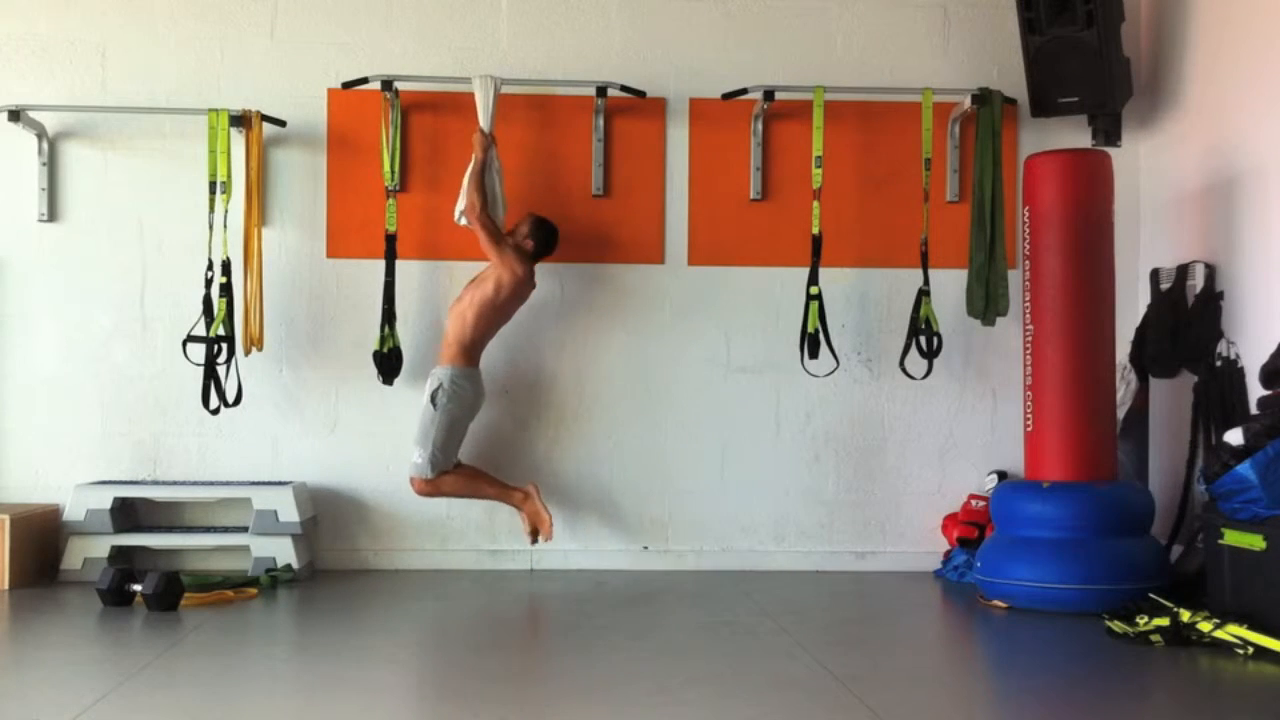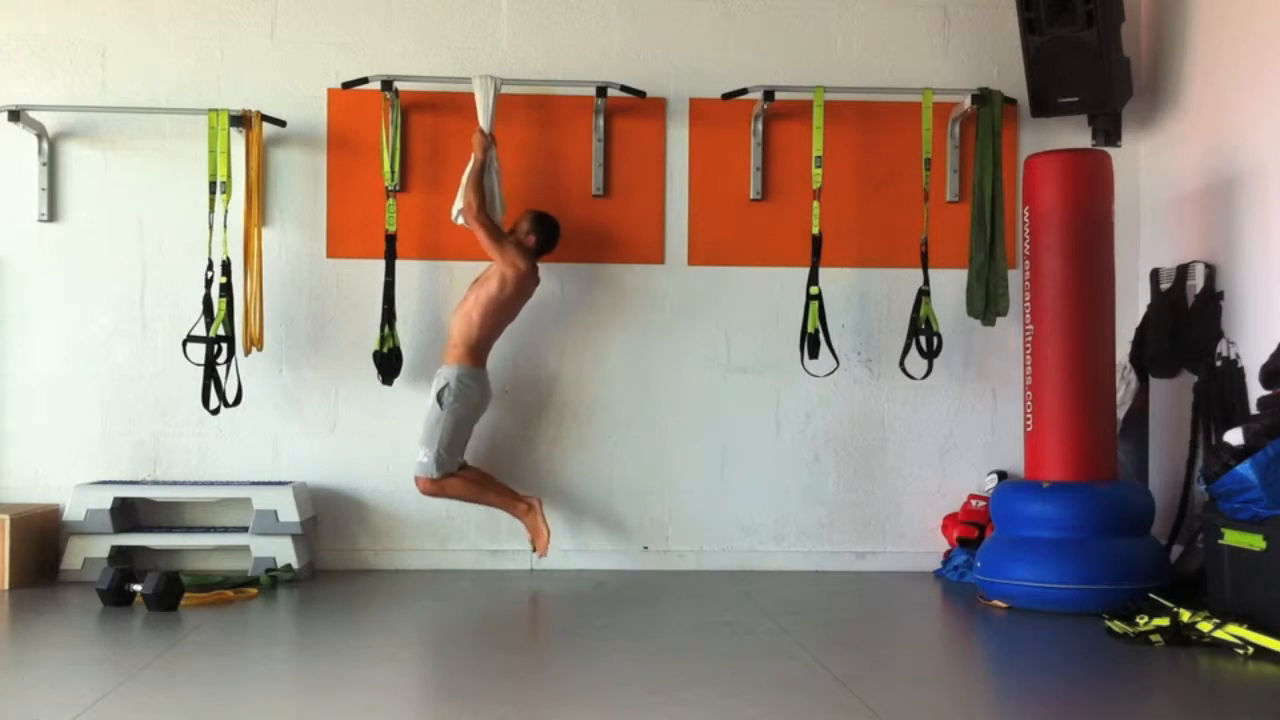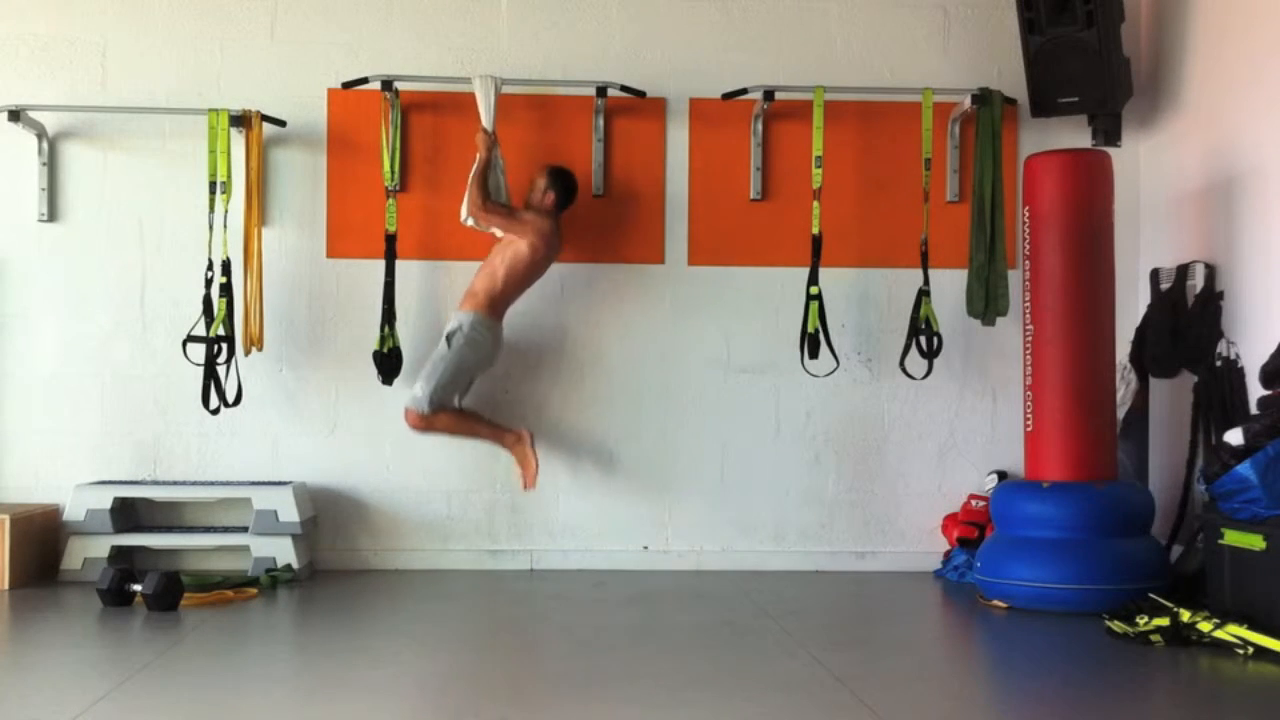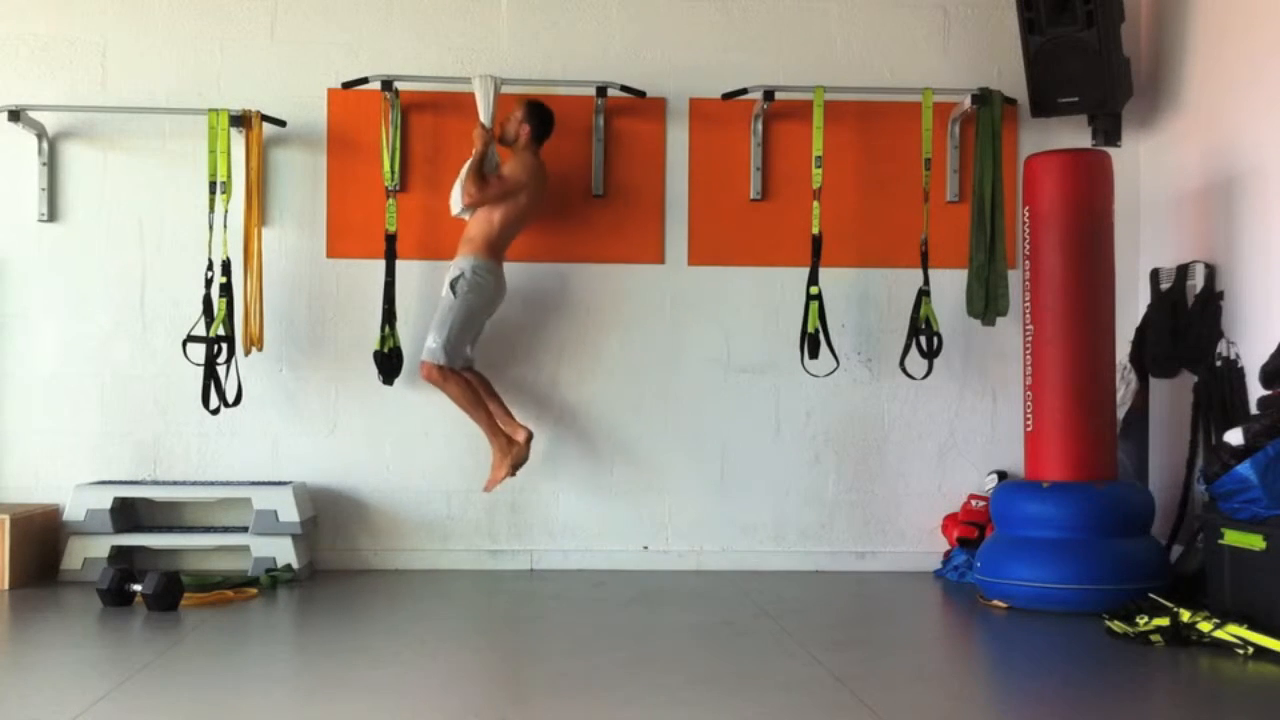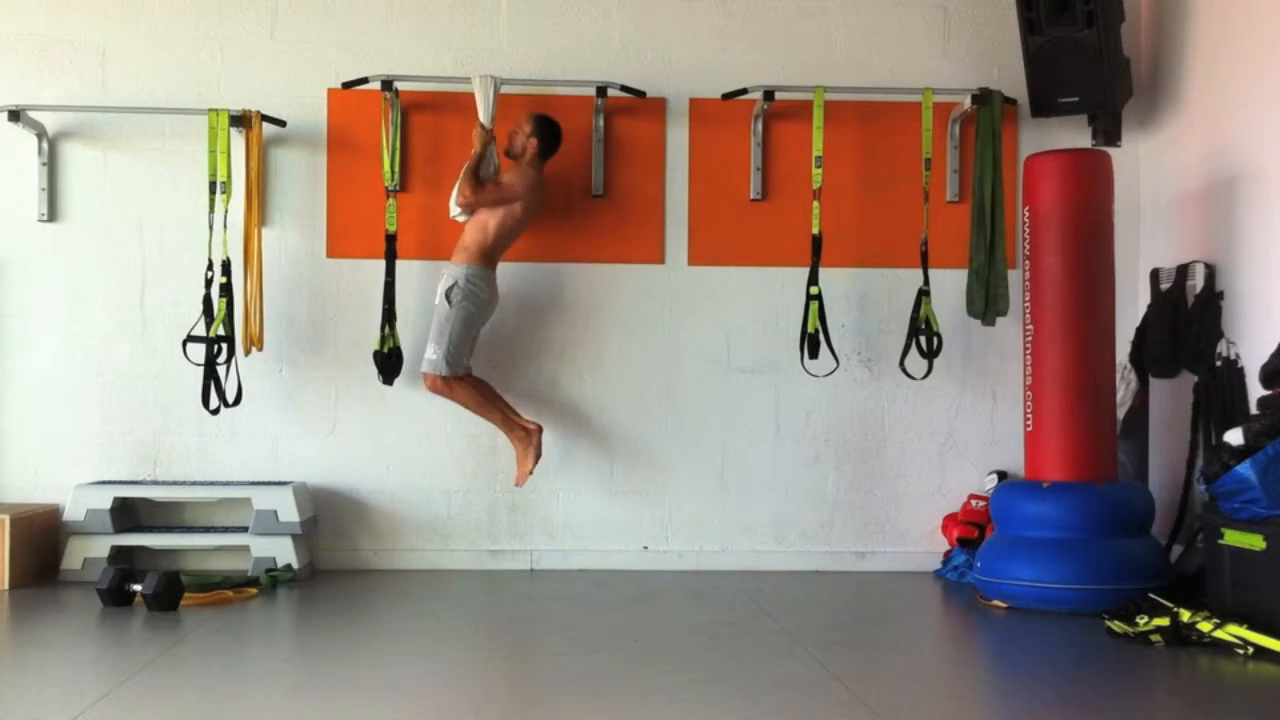
dt=0.3s
person 1, frame 1
left shoulder: (514, 269)
right shoulder: (517, 274)
left elbow: (477, 212)
right elbow: (483, 216)
left wrist: (480, 156)
right wrist: (485, 159)
left hip: (453, 378)
right hip: (459, 377)
left knee: (424, 481)
right knee: (443, 470)
left ankle: (520, 497)
right ankle: (519, 498)
person 1, frame 2
left shoulder: (517, 266)
right shoulder: (520, 272)
left elbow: (474, 211)
right elbow: (483, 216)
left wrist: (480, 155)
right wrist: (485, 159)
left hip: (459, 380)
right hip: (465, 378)
left knee: (429, 480)
right knee: (448, 471)
left ankle: (522, 508)
right ankle: (521, 504)
person 1, frame 3
left shoulder: (541, 225)
right shoulder: (541, 231)
left elbow: (477, 206)
right elbow: (491, 210)
left wrist: (484, 154)
right wrist: (490, 157)
left hip: (471, 327)
right hip: (480, 328)
left knee: (418, 415)
right knee: (440, 408)
left ankle: (512, 439)
right ankle: (514, 437)
person 1, frame 4
left shoulder: (526, 166)
right shoulder: (524, 169)
left elbow: (471, 195)
right elbow: (485, 196)
left wrist: (480, 148)
right wrist: (484, 150)
left hip: (474, 273)
right hip: (480, 275)
left knee: (434, 368)
right knee: (458, 366)
left ankle: (501, 442)
right ankle: (514, 432)
person 1, frame 5
left shoulder: (526, 179)
right shoulder: (521, 183)
left elbow: (466, 196)
right elbow: (478, 196)
left wrist: (479, 148)
right wrist: (482, 150)
left hip: (467, 281)
right hip: (472, 281)
left knee: (437, 378)
right knee: (456, 374)
left ankle: (519, 433)
right ankle: (522, 427)
